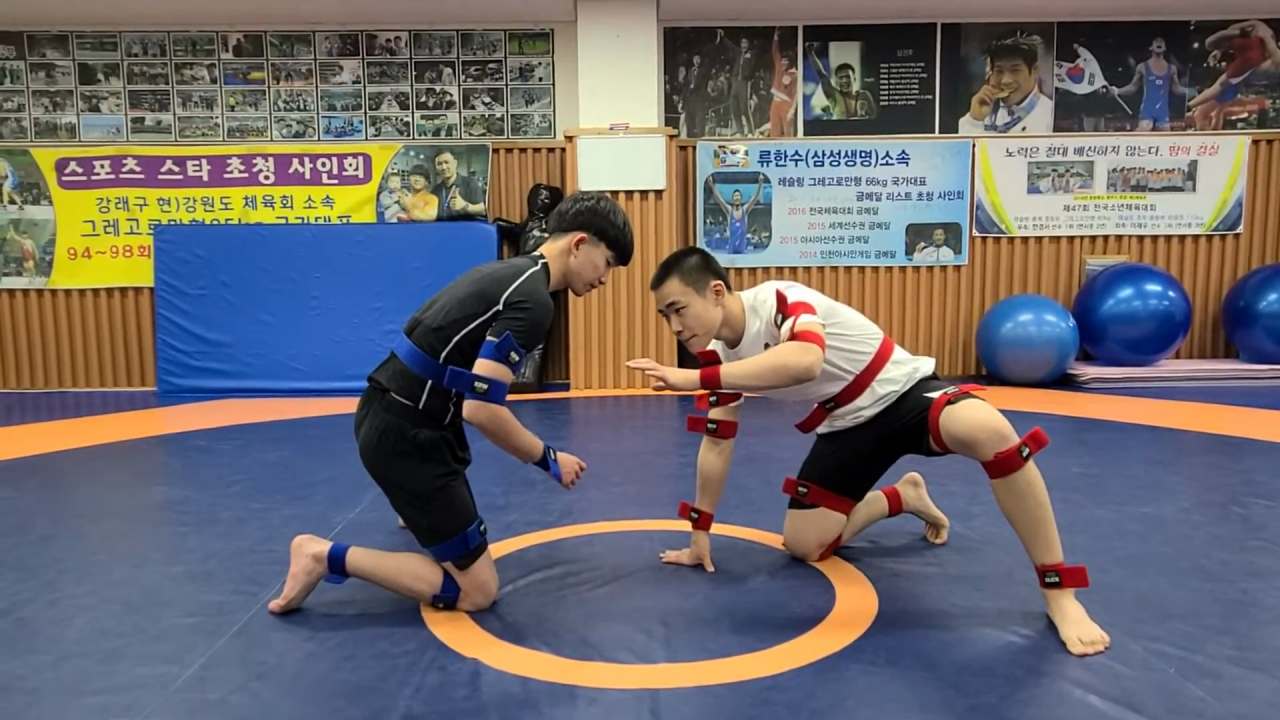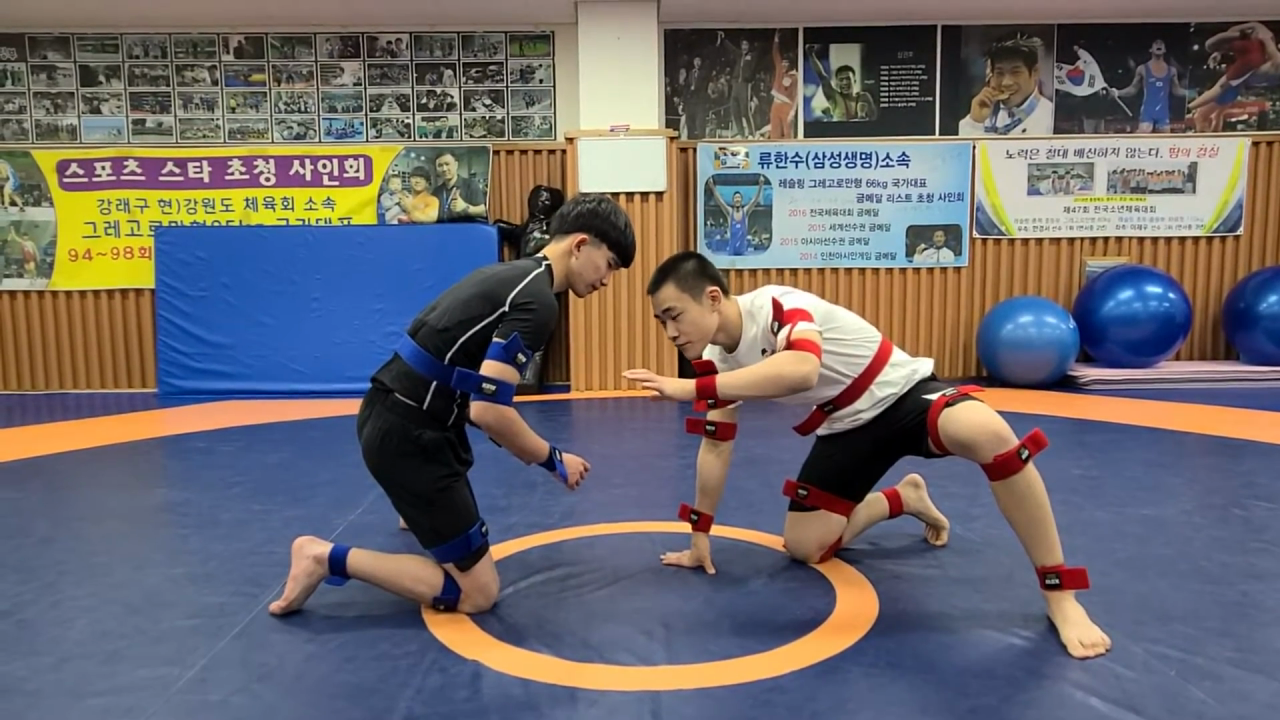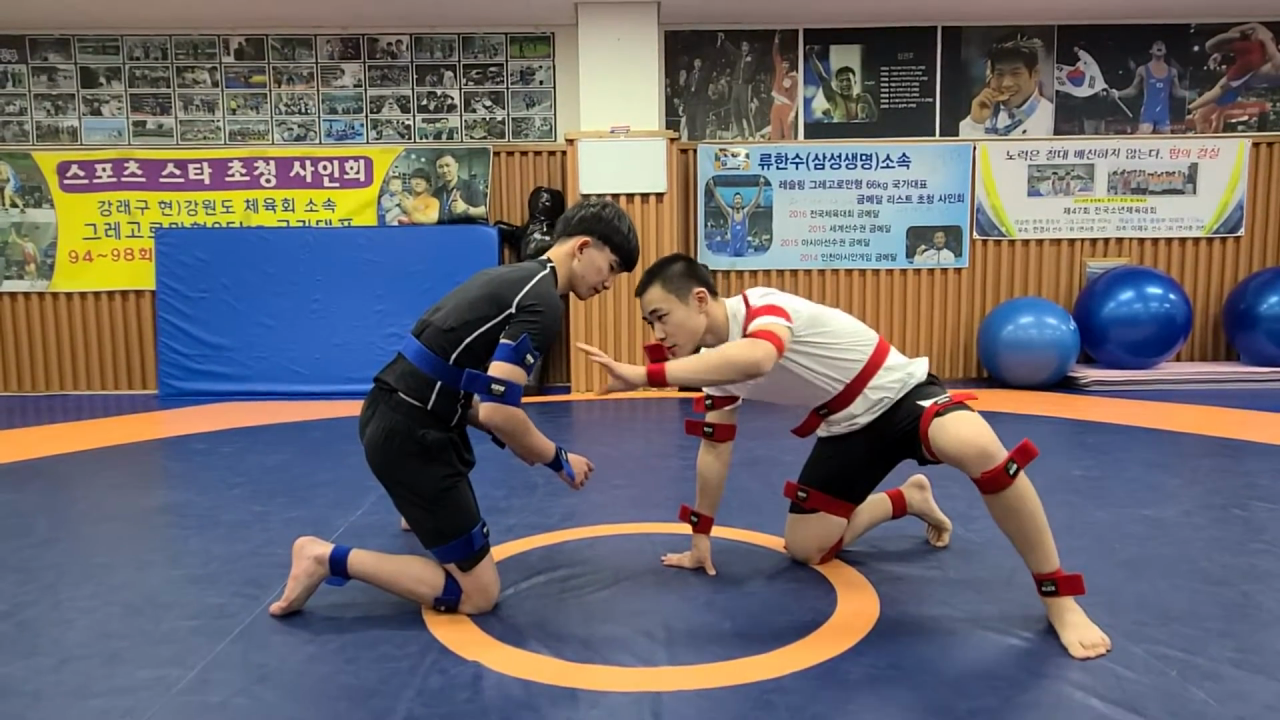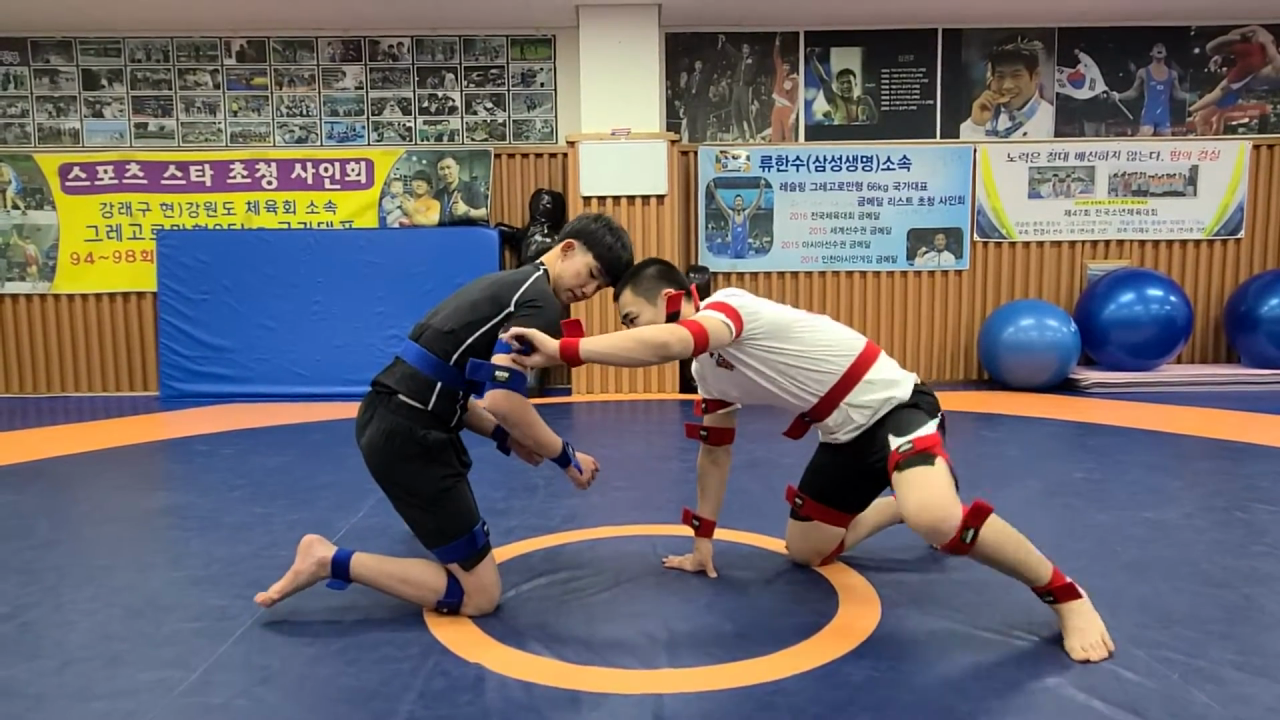
dt=0.5s
person 1, frame 1
left shoulder: (778, 300)
right shoulder: (720, 353)
left elbow: (806, 360)
right elbow: (716, 442)
left wrist: (695, 378)
right wrist: (699, 533)
left hip: (903, 392)
right hip: (846, 426)
left knee: (989, 431)
right knee: (803, 545)
left ankle: (1059, 593)
right ankle: (903, 496)
person 1, frame 2
left shoulder: (776, 306)
right shoulder: (716, 358)
left elbow: (802, 370)
right elbow: (716, 445)
left wrist: (689, 388)
right wrist: (699, 536)
left hip: (903, 392)
right hip: (846, 426)
left knee: (988, 435)
right knee: (804, 547)
left ankle: (1060, 594)
right ankle: (903, 497)
person 1, frame 3
left shoulder: (760, 305)
right shoulder: (710, 360)
left elbow: (757, 358)
right elbow: (715, 449)
left wrist: (643, 375)
right wrist: (700, 538)
left hip: (900, 394)
right hip: (846, 429)
left knee: (979, 450)
right knee: (804, 548)
left ankle: (1060, 600)
right ankle: (906, 498)
person 1, frame 4
left shoulder: (727, 305)
right shoulder: (708, 367)
left elbow: (665, 343)
right elbow: (715, 451)
left wrist: (561, 348)
right wrist: (703, 541)
left hip: (892, 405)
right hip: (848, 433)
left knee: (929, 522)
right knee: (805, 549)
left ankle: (1063, 592)
right ankle: (911, 501)
person 2, frame 1
left shoulder: (508, 271)
right shoulder: (532, 300)
right elbow: (480, 408)
right wrist: (548, 460)
left hip: (389, 412)
right hip: (405, 433)
right knee: (476, 590)
left ankle: (420, 506)
right ankle: (328, 556)
person 2, frame 2
left shoulder: (509, 273)
right shoulder: (537, 301)
right elbow: (488, 409)
left wrist: (512, 438)
right wrist: (554, 461)
left hip: (389, 413)
right hip: (407, 434)
right knee: (478, 593)
left ankle: (420, 509)
right ankle: (329, 559)
person 2, frame 3
left shoulder: (512, 275)
right shoulder: (543, 303)
right elbow: (499, 409)
left wrist: (508, 438)
right wrist: (559, 461)
left hip: (389, 412)
right hip: (411, 433)
right knee: (478, 594)
left ankle: (422, 509)
right ankle: (328, 559)
person 2, frame 4
left shoulder: (510, 284)
right shoulder: (540, 302)
right elbow: (500, 400)
left wrist: (506, 437)
right wrist: (567, 457)
left hip: (386, 417)
right hip: (409, 436)
right knee: (479, 596)
right ankle: (332, 560)
